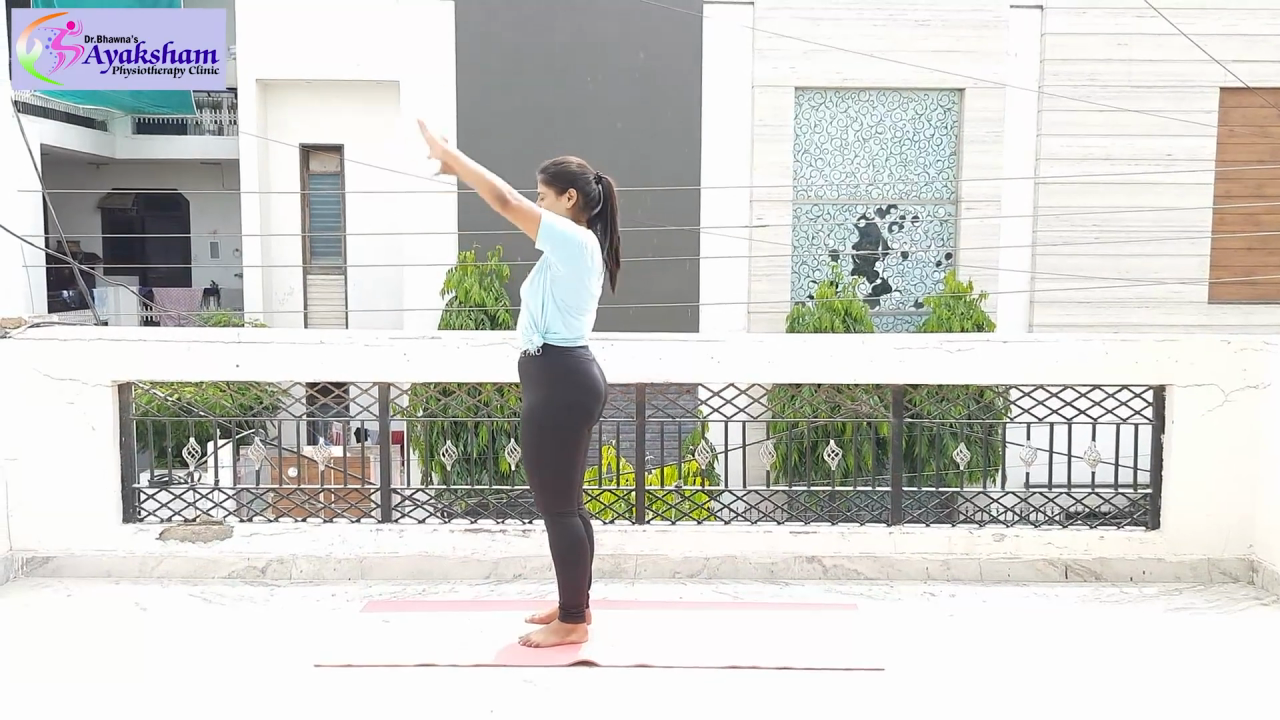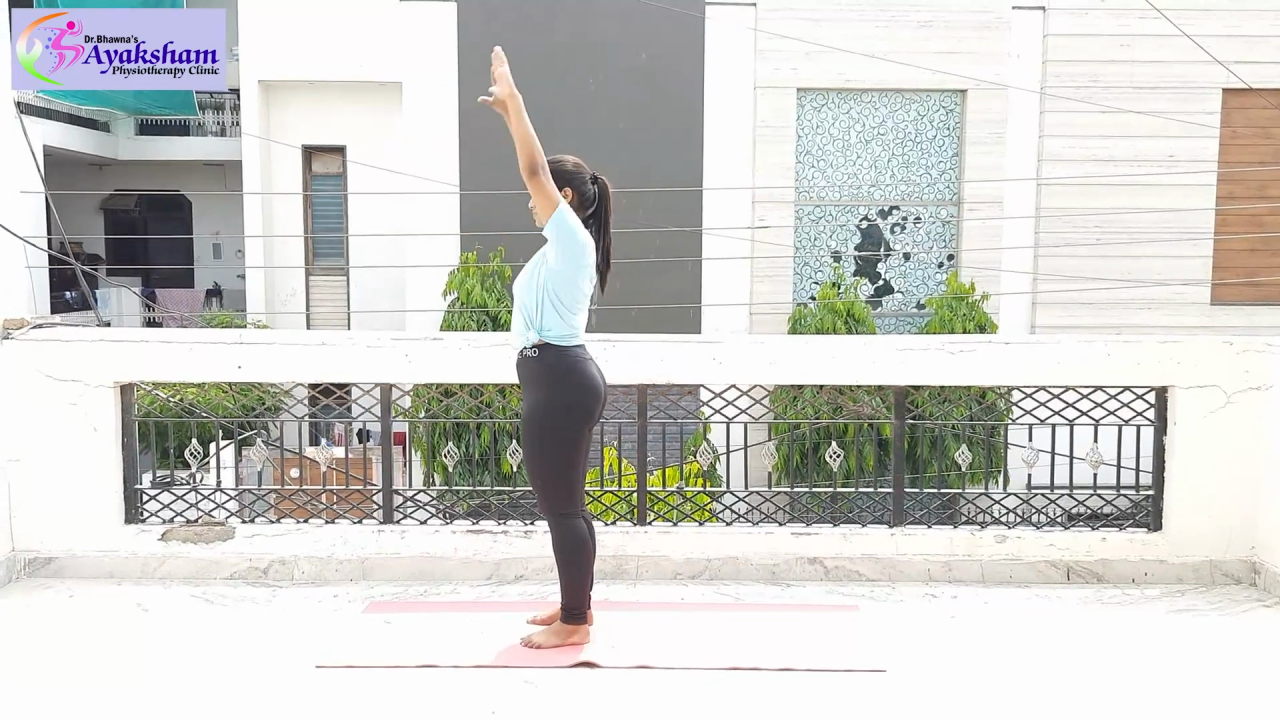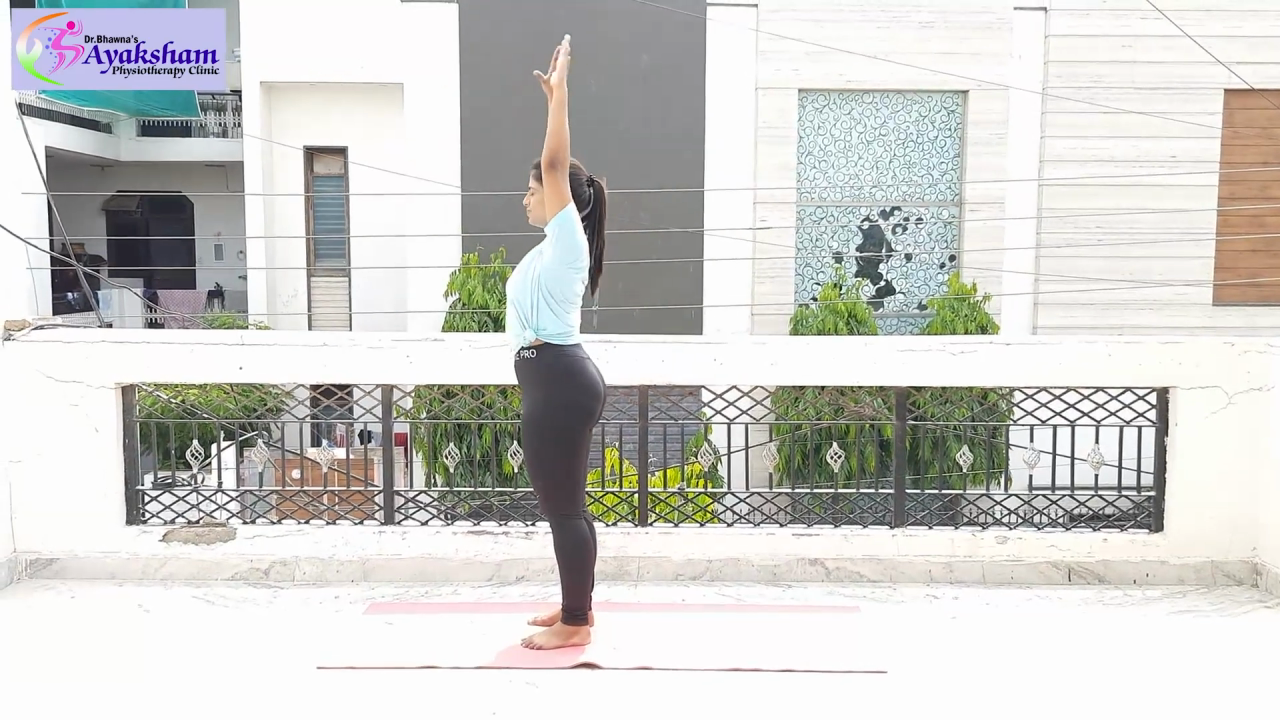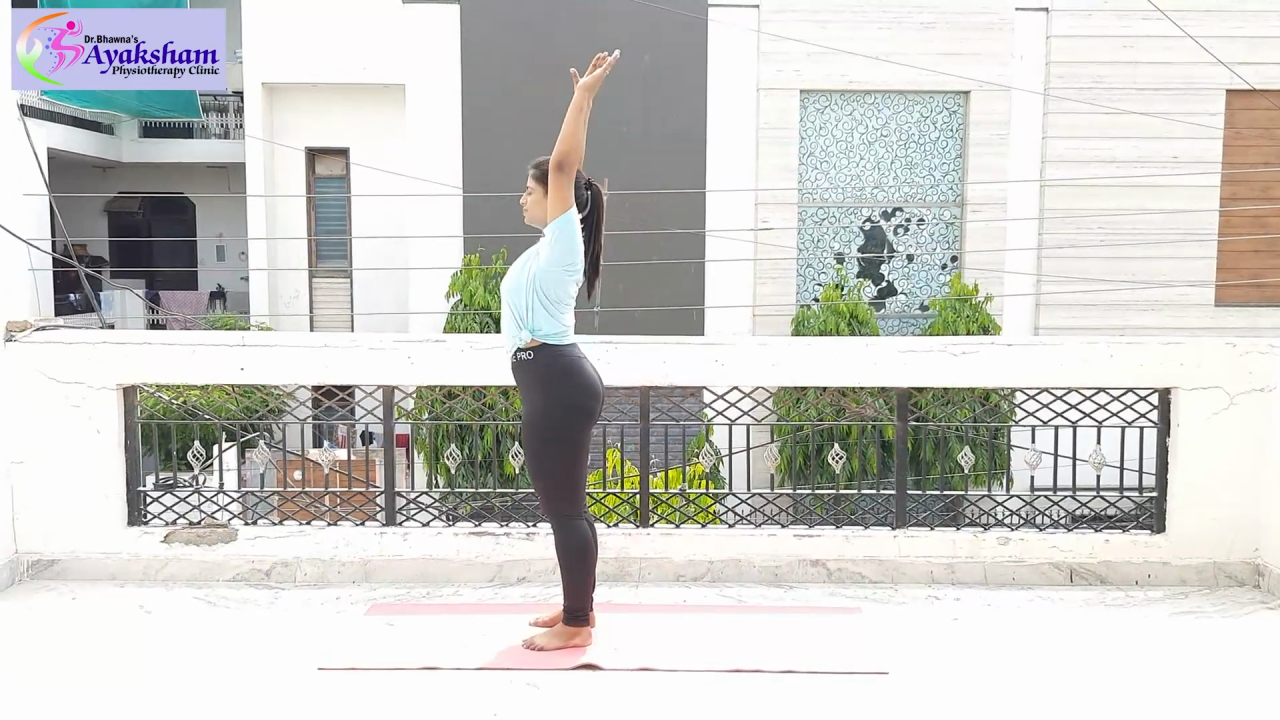
dt=0.2s
person 1, frame 1
left shoulder: (572, 240)
right shoulder: (574, 245)
left elbow: (507, 202)
right elbow: (518, 208)
left wrist: (451, 156)
right wrist: (457, 163)
left hip: (559, 382)
right hip: (566, 379)
left knee: (557, 505)
right knee: (565, 502)
left ankle: (571, 622)
right ankle: (575, 606)
person 1, frame 2
left shoulder: (570, 240)
right shoulder: (563, 248)
left elbow: (532, 170)
right elbow: (537, 174)
left wrist: (510, 99)
right wrist: (507, 102)
left hip: (558, 383)
right hip: (561, 382)
left knee: (560, 507)
right knee: (565, 504)
left ankle: (574, 623)
right ankle: (575, 606)
person 1, frame 3
left shoulder: (568, 239)
right shoulder: (557, 246)
left elbow: (556, 166)
right elbow: (555, 169)
left wrist: (558, 90)
right wrist: (553, 92)
left hip: (558, 383)
right hip: (557, 382)
left knee: (562, 507)
right knee: (565, 504)
left ankle: (575, 624)
right ankle: (576, 607)
person 1, frame 4
left shoulder: (563, 240)
right shoulder: (552, 244)
left elbow: (564, 167)
right elbow: (561, 170)
left wrist: (583, 96)
right wrist: (581, 96)
left hip: (556, 383)
right hip: (553, 382)
left knee: (563, 507)
right knee: (565, 505)
left ankle: (577, 625)
right ankle: (577, 608)
